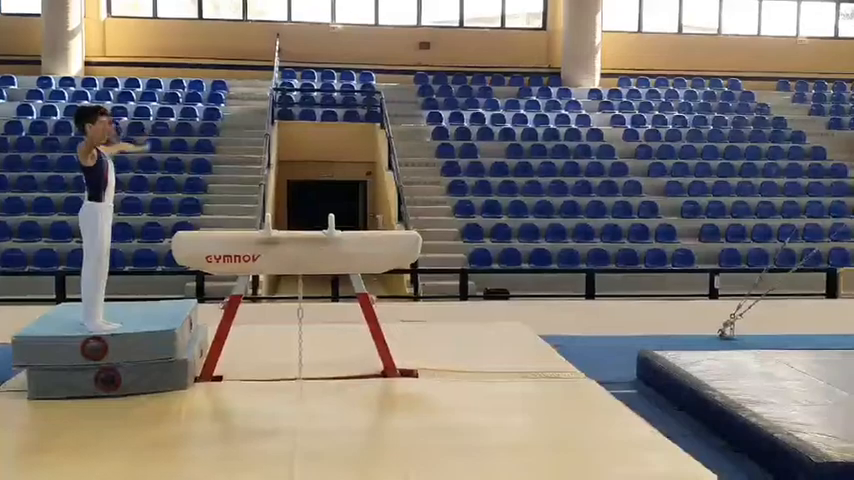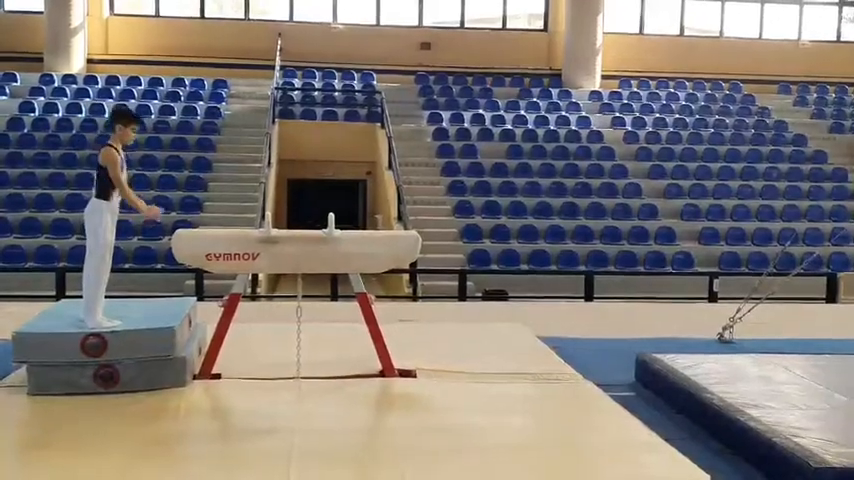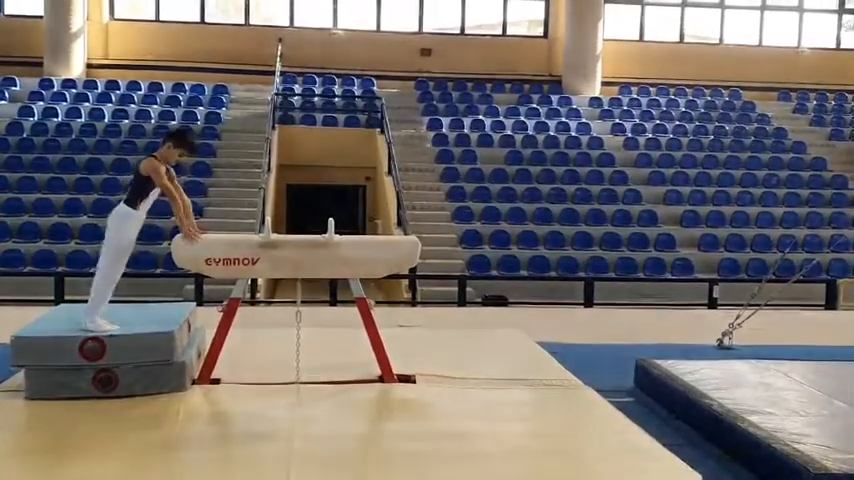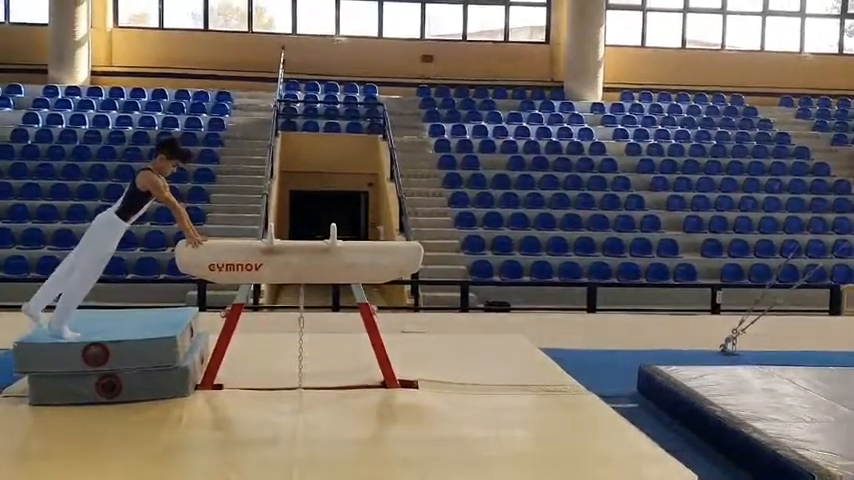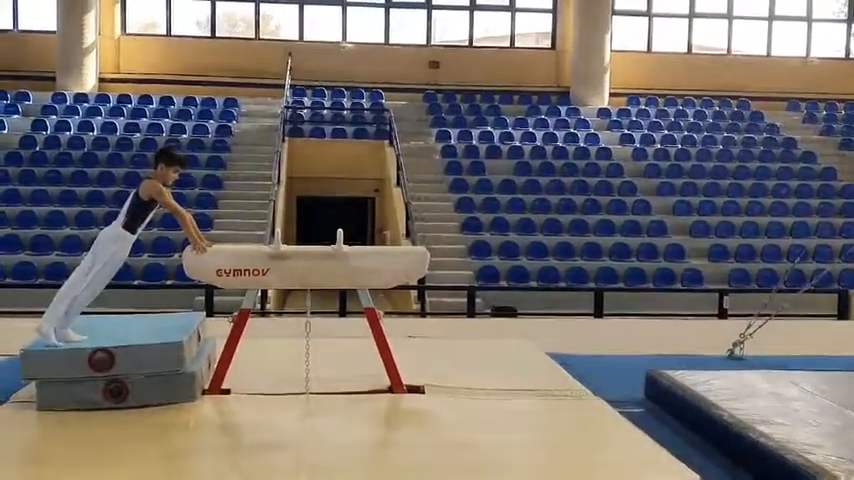
dt=1s
person 1, frame 1
left shoulder: (102, 150)
right shoulder: (86, 150)
left elbow: (120, 146)
right elbow: (92, 141)
left wrist: (138, 148)
right wrist: (104, 133)
left hip: (103, 211)
right hip: (95, 212)
left knee: (97, 264)
right knee: (95, 264)
left ankle: (92, 316)
right ankle: (93, 319)
person 1, frame 2
left shoulder: (119, 152)
right shoulder: (109, 152)
left elbow: (123, 187)
right elbow: (121, 188)
left wrist: (144, 206)
right wrist: (144, 209)
left hip: (108, 211)
right hip: (101, 210)
left knee: (100, 263)
right knee: (98, 262)
left ankle: (92, 313)
right ankle: (93, 317)
person 1, frame 3
left shoulder: (166, 169)
right shoulder: (152, 164)
left elbow: (183, 198)
right elbow: (173, 198)
left wrist: (193, 227)
right wrist: (184, 229)
left hip: (132, 220)
right hip: (125, 218)
left knee: (113, 269)
right knee: (109, 267)
left ankle: (94, 316)
right ankle: (91, 317)
person 1, frame 4
left shoulder: (158, 180)
right shoulder: (150, 178)
left elbow: (177, 208)
right elbow: (175, 208)
left wrist: (194, 234)
right wrist: (190, 236)
left hip: (108, 223)
right hip: (110, 226)
left knee: (73, 266)
right knee: (84, 275)
left ankle: (35, 306)
right ankle: (58, 324)
person 1, frame 5
left shoulder: (159, 189)
right shoulder: (154, 187)
left elbow: (184, 214)
right elbow: (180, 214)
left wrist: (202, 239)
right wrist: (195, 242)
left hip: (114, 235)
right hip: (119, 239)
left knee: (81, 281)
right knee: (89, 286)
left ankle: (51, 324)
right ankle: (58, 328)
